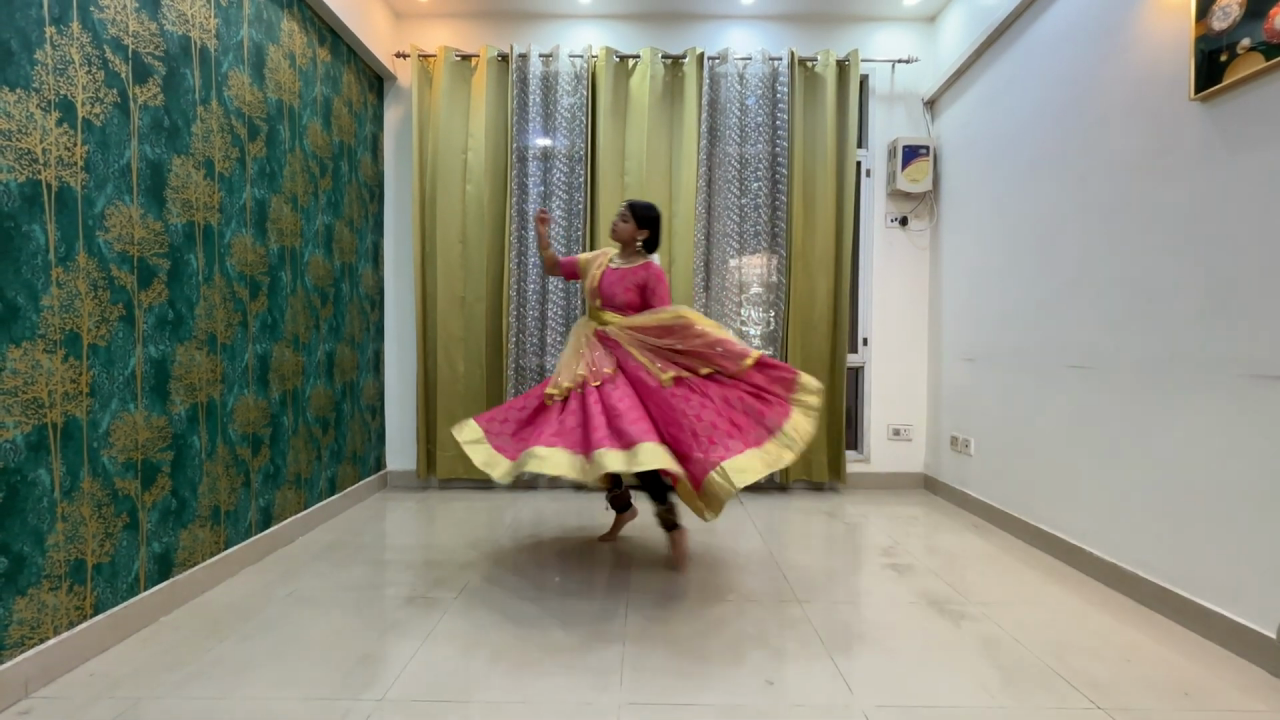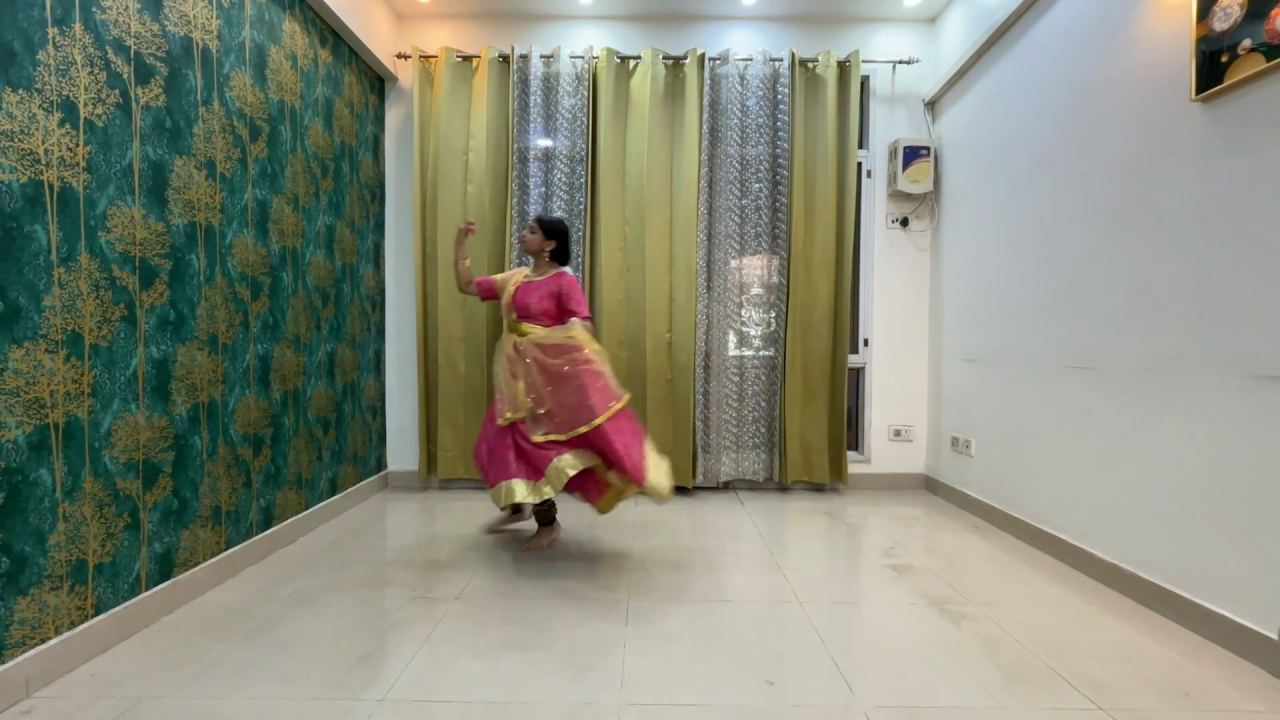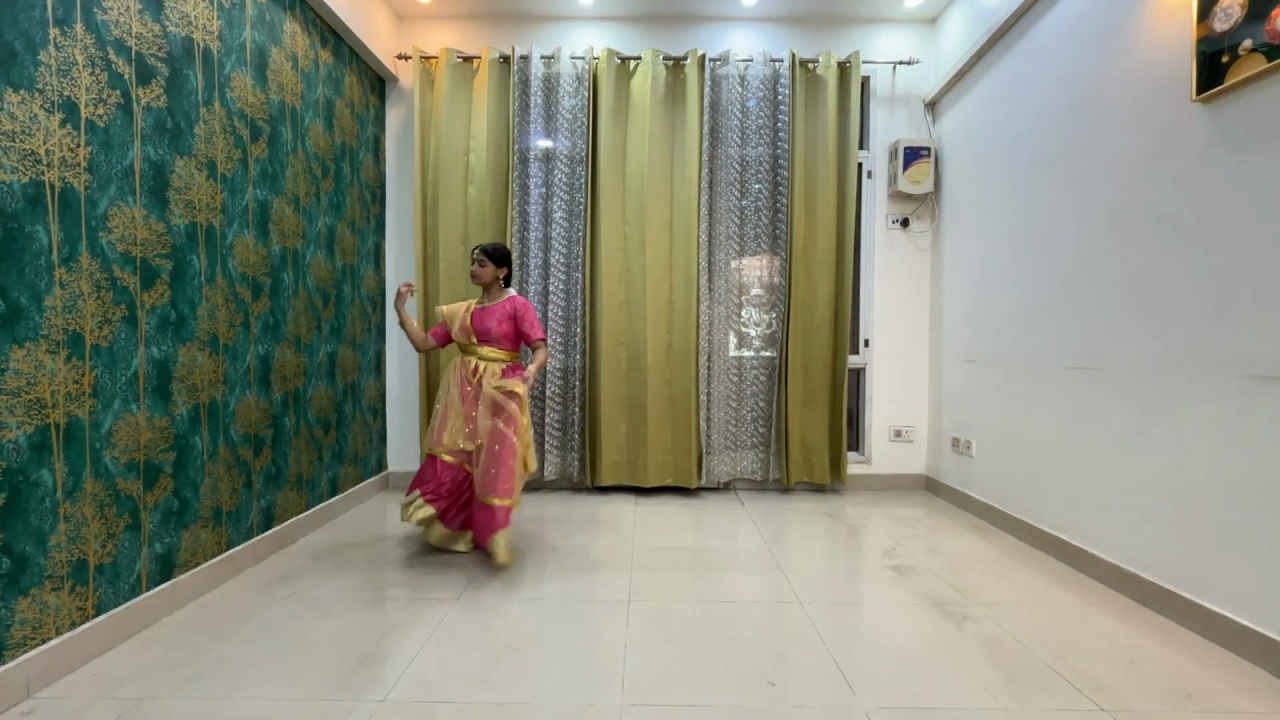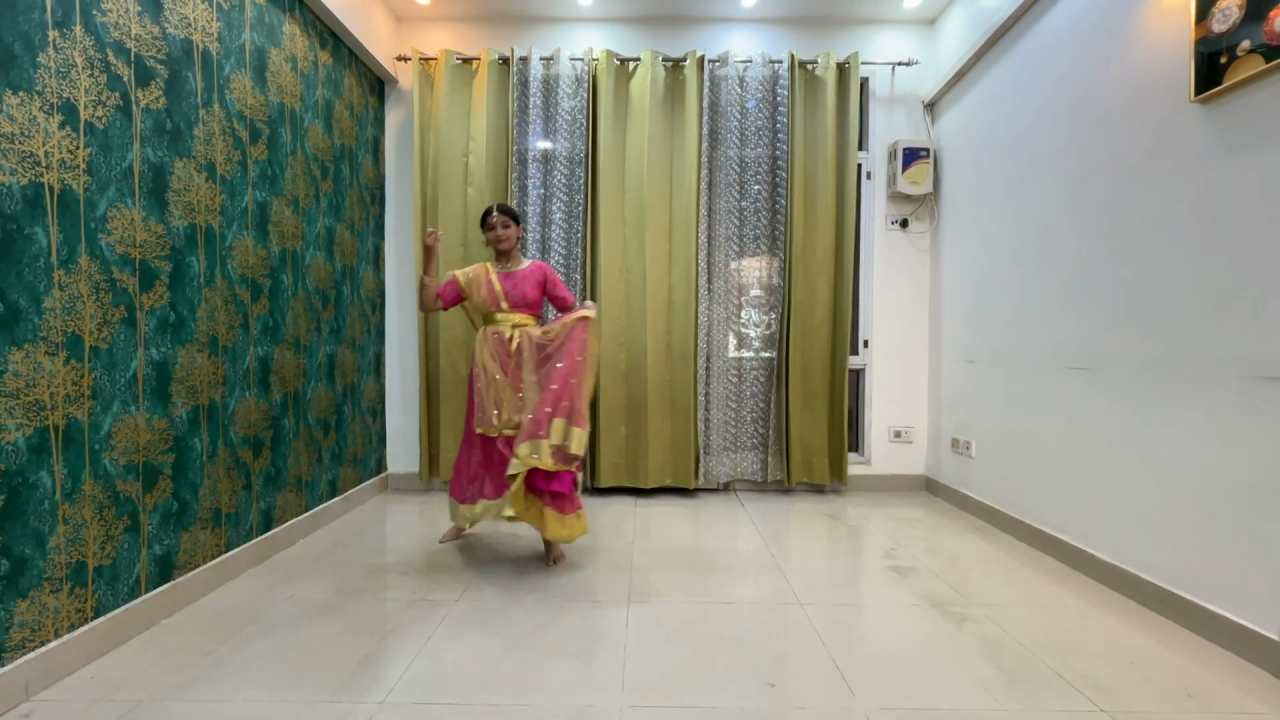
dt=0.4s
person 1, frame 1
left shoulder: (651, 273)
right shoulder: (600, 259)
left elbow: (666, 322)
right elbow: (553, 267)
right wrist: (543, 236)
left hip: (627, 357)
right hip: (591, 353)
left knee: (634, 434)
right knee: (593, 433)
left ankle: (673, 525)
right ankle: (622, 508)
person 1, frame 2
left shoulder: (563, 281)
right shoulder: (514, 279)
left elbow: (584, 326)
right elbow: (466, 285)
left wrist: (577, 331)
right wrist: (461, 244)
left hip: (544, 367)
right hip: (515, 367)
left knee: (531, 440)
right knee: (510, 440)
left ankle: (547, 523)
right ankle: (517, 508)
person 1, frame 3
left shoulder: (517, 305)
right shoulder: (461, 311)
left elbow: (541, 349)
right elbow: (424, 344)
left wrist: (531, 372)
right wrist: (401, 307)
left hip: (497, 392)
right hip: (461, 390)
left knee: (489, 464)
right knee: (448, 461)
left ankle: (485, 534)
right ankle: (448, 529)
person 1, frame 4
left shoulder: (540, 271)
right shoulder: (473, 276)
left elbow: (571, 309)
right elbow: (429, 304)
left wrist: (586, 311)
right wrist: (431, 257)
left hip: (532, 360)
right hip: (491, 363)
left knee: (539, 441)
right knee: (492, 441)
left ankle: (552, 532)
right ankle: (468, 517)
